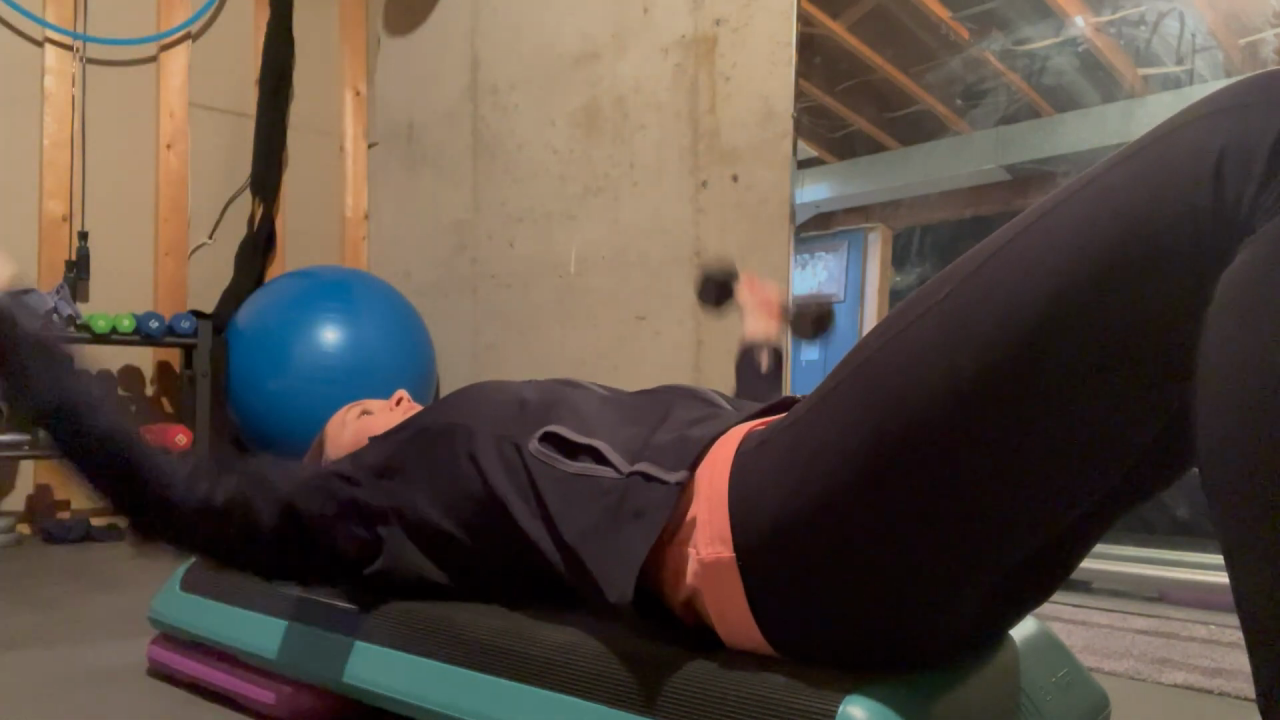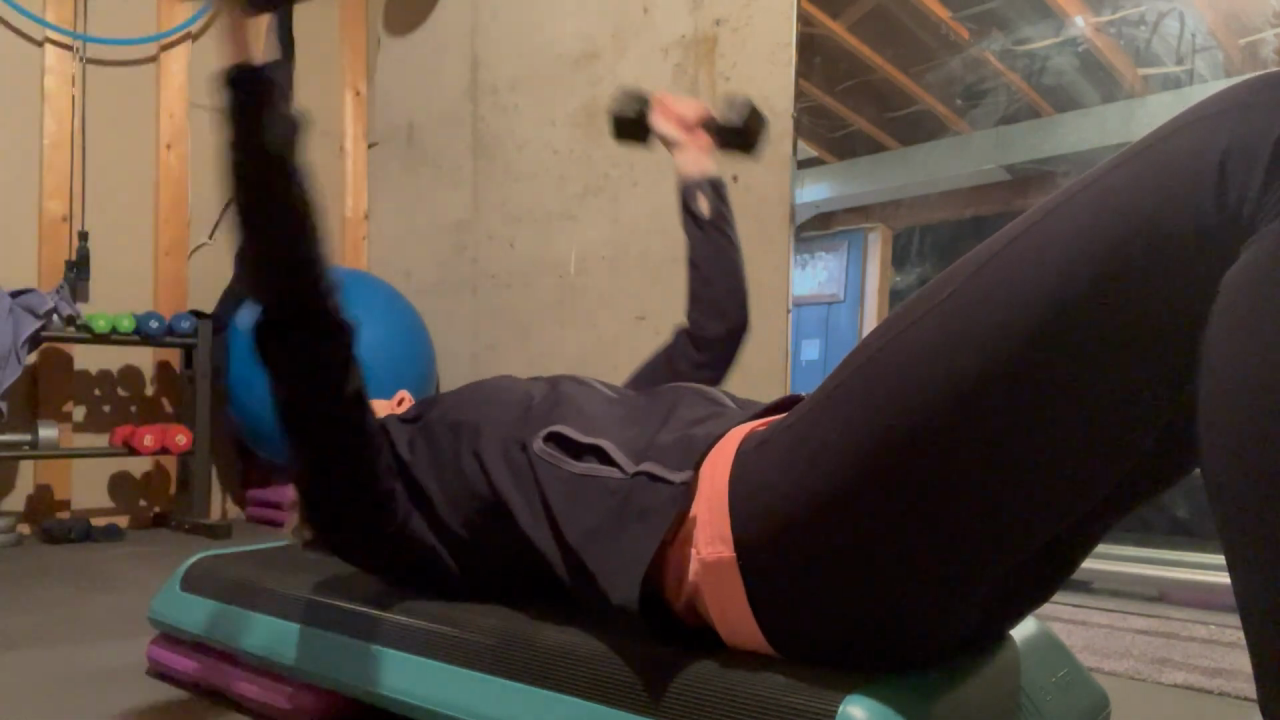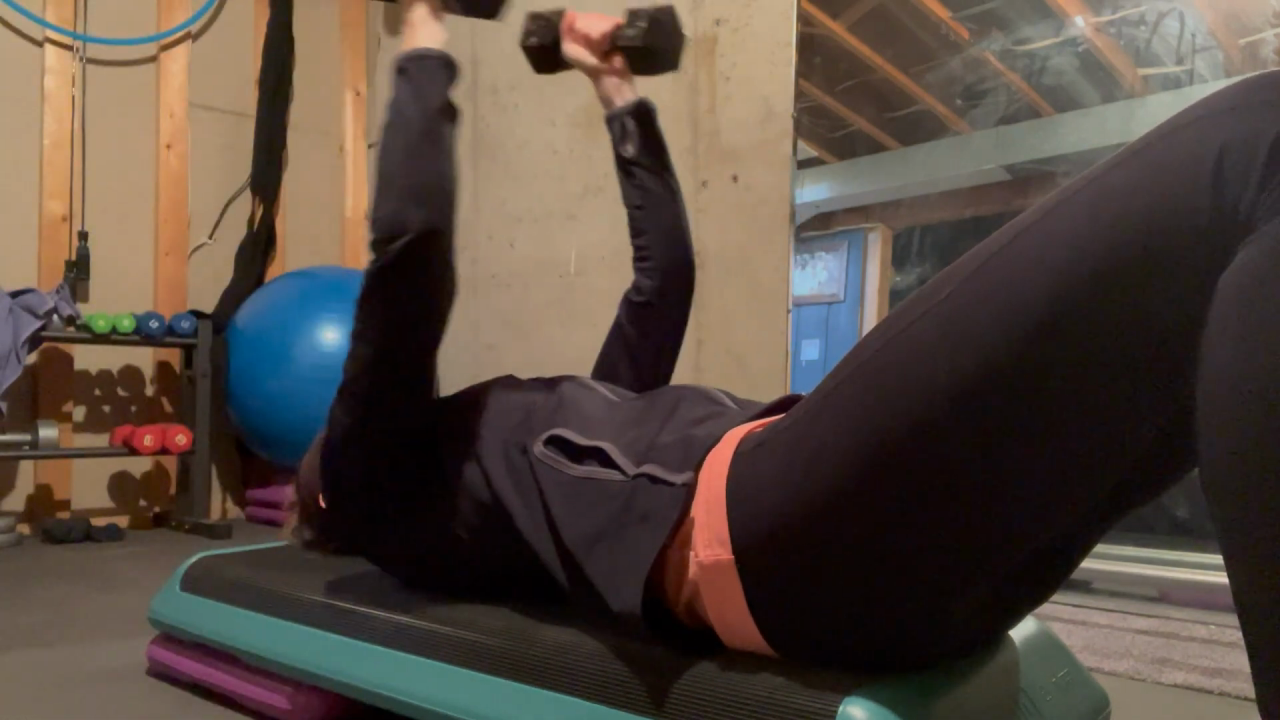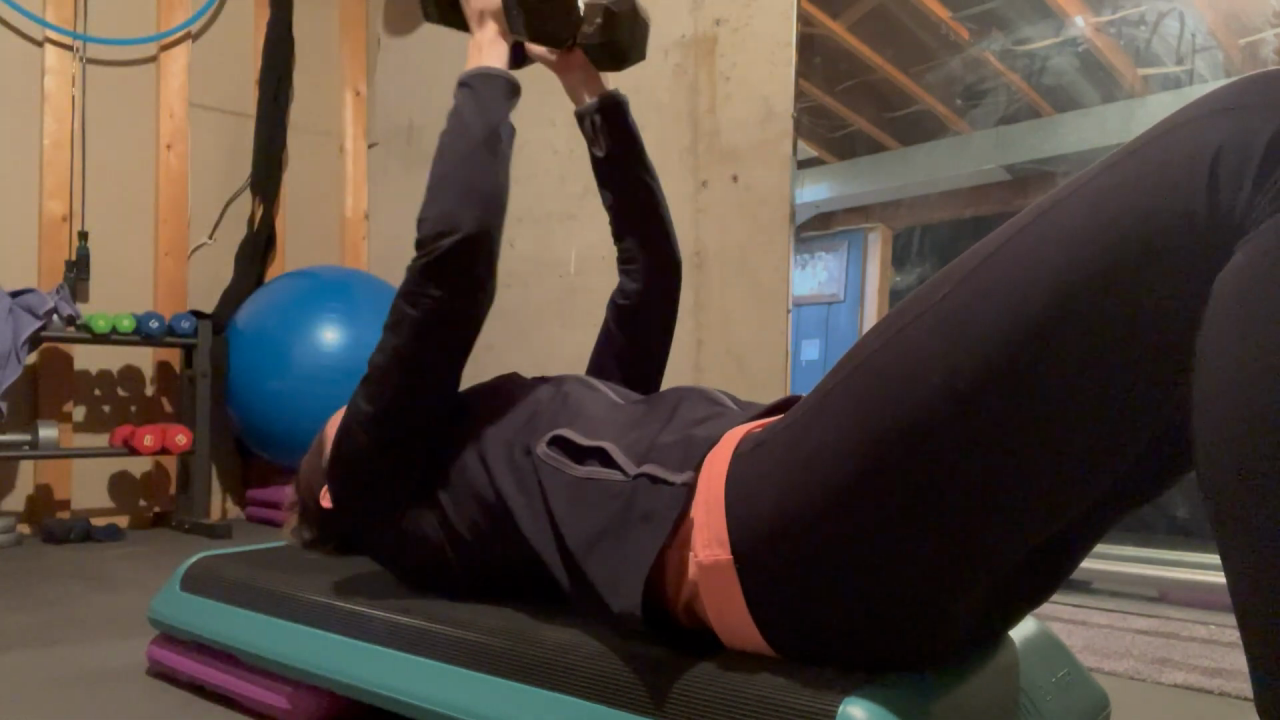
dt=0.3s
person 1, frame 1
left shoulder: (495, 442)
right shoulder: (377, 504)
right elbow: (186, 495)
left wrist: (755, 347)
left hip: (814, 484)
right hip: (773, 535)
person 1, frame 2
left shoulder: (529, 447)
right shoulder: (383, 502)
left elbow: (711, 330)
right elbow: (301, 320)
left wrist: (696, 169)
left hip: (853, 521)
right hip: (790, 535)
person 1, frame 3
left shoulder: (551, 431)
right shoulder: (390, 491)
left elbow: (665, 271)
right elbow: (410, 248)
left wrist: (618, 91)
left hip: (839, 515)
right hip: (769, 532)
person 1, frame 4
left shoulder: (557, 430)
right shoulder: (392, 488)
left elbow: (649, 269)
right elbow: (453, 249)
left wrist: (589, 88)
left hip: (866, 521)
right hip: (779, 534)
